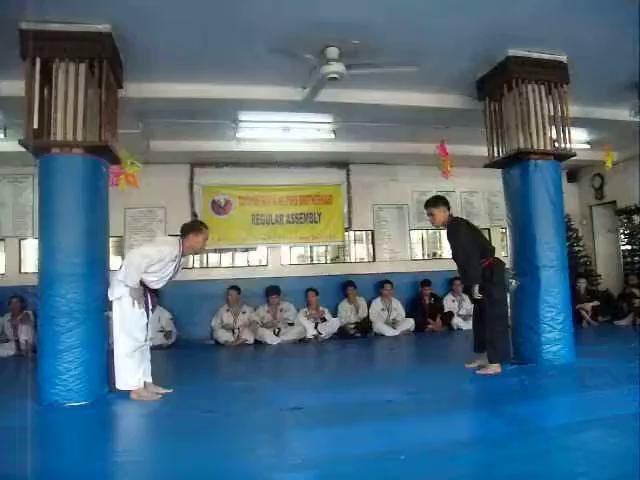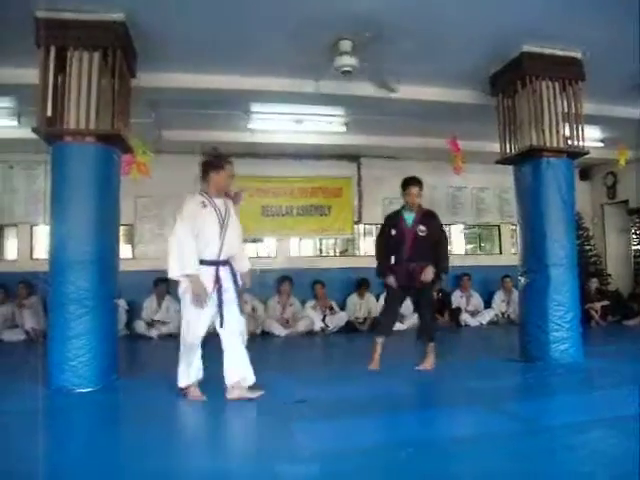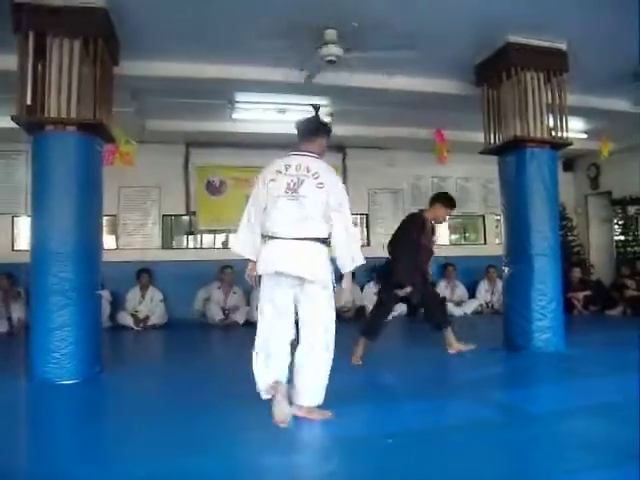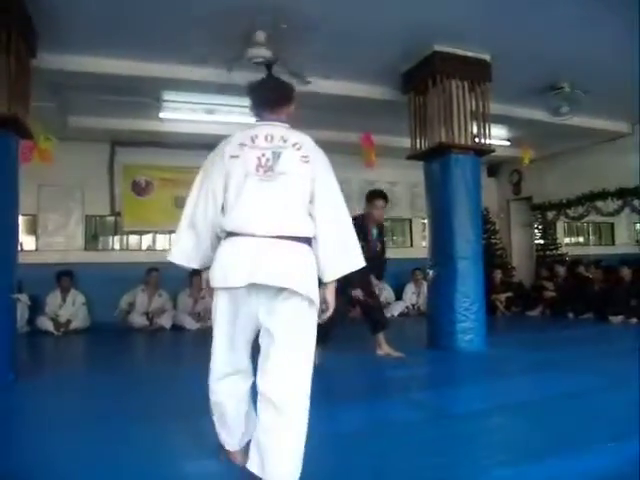
dt=1s
person 1, frame 1
left shoulder: (179, 253)
right shoulder: (168, 247)
right elbow: (135, 258)
left wrist: (144, 293)
right wrist: (135, 289)
left hip: (139, 290)
right hip: (128, 288)
left knee: (142, 337)
right knee: (132, 337)
left ankle: (145, 383)
right ankle: (135, 388)
person 1, frame 2
left shoulder: (229, 206)
right shoulder: (193, 204)
left elbow: (236, 241)
right elbow: (182, 243)
left wrist: (243, 269)
right wrist: (193, 279)
left hip: (225, 274)
right hip: (200, 275)
left knee: (234, 328)
right knee: (193, 331)
left ankle: (236, 385)
right ankle: (188, 383)
person 1, frame 3
left shoulder: (271, 171)
right shoulder: (328, 175)
left elbow: (254, 217)
right elbow: (341, 225)
left wrist: (253, 259)
right wrist: (348, 271)
left hip: (275, 254)
right hip: (312, 256)
left knee: (274, 329)
right knee: (317, 333)
left ankle: (278, 392)
right ankle: (307, 402)
person 1, frame 4
left shoulder: (228, 148)
right shoulder: (308, 149)
left elbow: (203, 213)
right elbow: (331, 215)
left wrist: (202, 266)
right wrist: (330, 280)
left hip: (239, 258)
right hip: (292, 263)
left knee: (229, 365)
right knee: (287, 378)
left ankle: (236, 446)
person 2, frame 1
left shoulder: (456, 228)
right shoulder: (456, 226)
left elbow: (469, 257)
left wrist: (473, 283)
right wrist: (472, 283)
left hip: (488, 274)
right hip: (486, 274)
left knee: (493, 317)
right knee: (481, 316)
left ankle: (495, 364)
right ankle: (485, 357)
person 2, frame 2
left shoulder: (430, 218)
right shoulder: (393, 219)
left elbow: (441, 245)
right elbow: (383, 247)
left wrist: (433, 266)
right wrist: (387, 272)
left hip: (423, 273)
right hip: (400, 272)
left knee: (426, 313)
right knee: (389, 311)
left ankle: (430, 356)
right ankle: (377, 357)
person 2, frame 3
left shoulder: (429, 227)
right shoulder: (414, 223)
right elbow: (398, 250)
left wrist: (424, 273)
right wrist: (404, 282)
left hip: (416, 275)
right hip: (398, 275)
left knee: (436, 304)
right knee: (382, 309)
left ankle: (452, 343)
right ankle: (357, 352)
person 2, frame 4
left shoulder: (379, 229)
right shoulder: (356, 225)
left elbow: (379, 257)
left wrist: (377, 278)
right wrist: (353, 287)
left hip: (360, 276)
right hip: (343, 276)
left knee: (374, 308)
right knee: (333, 313)
left ankle: (382, 346)
